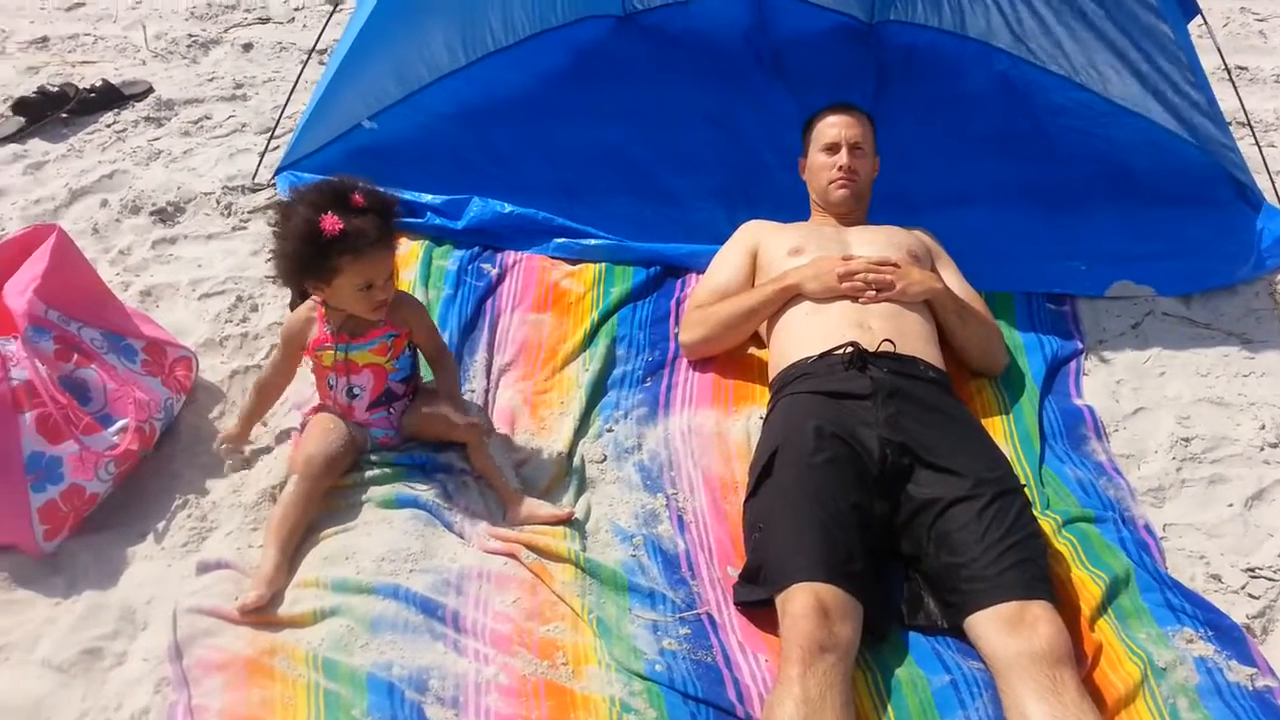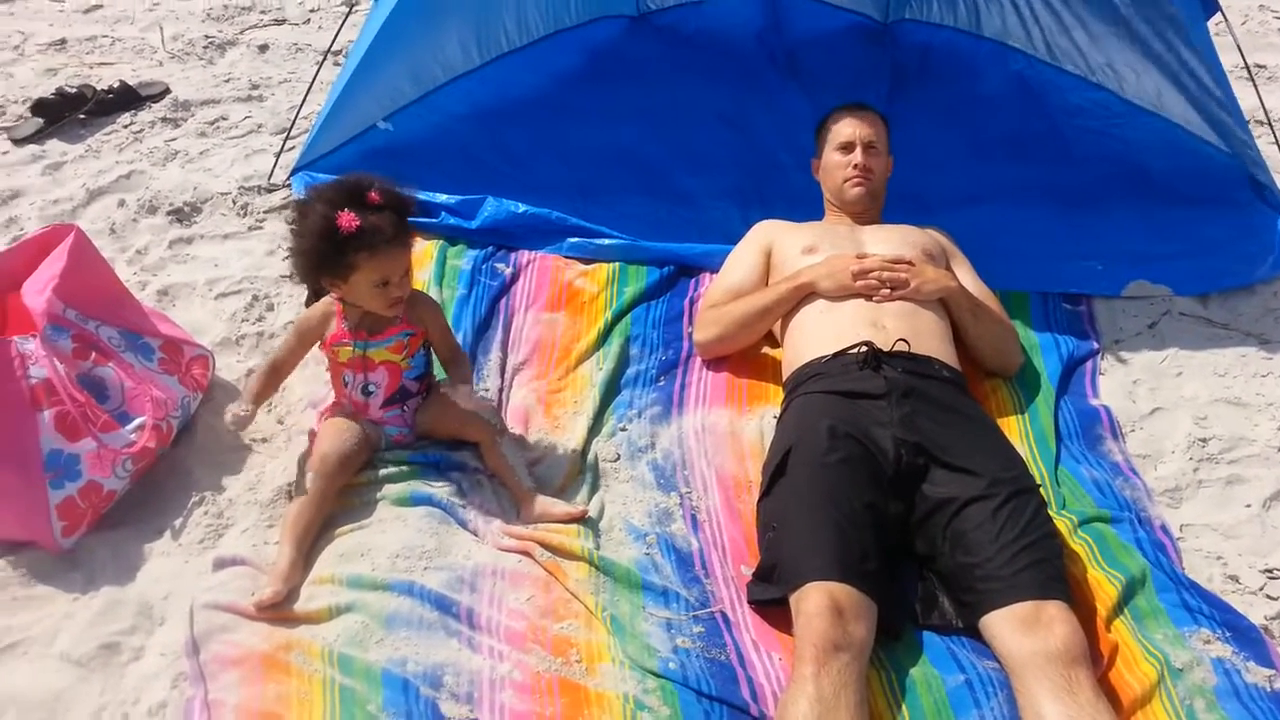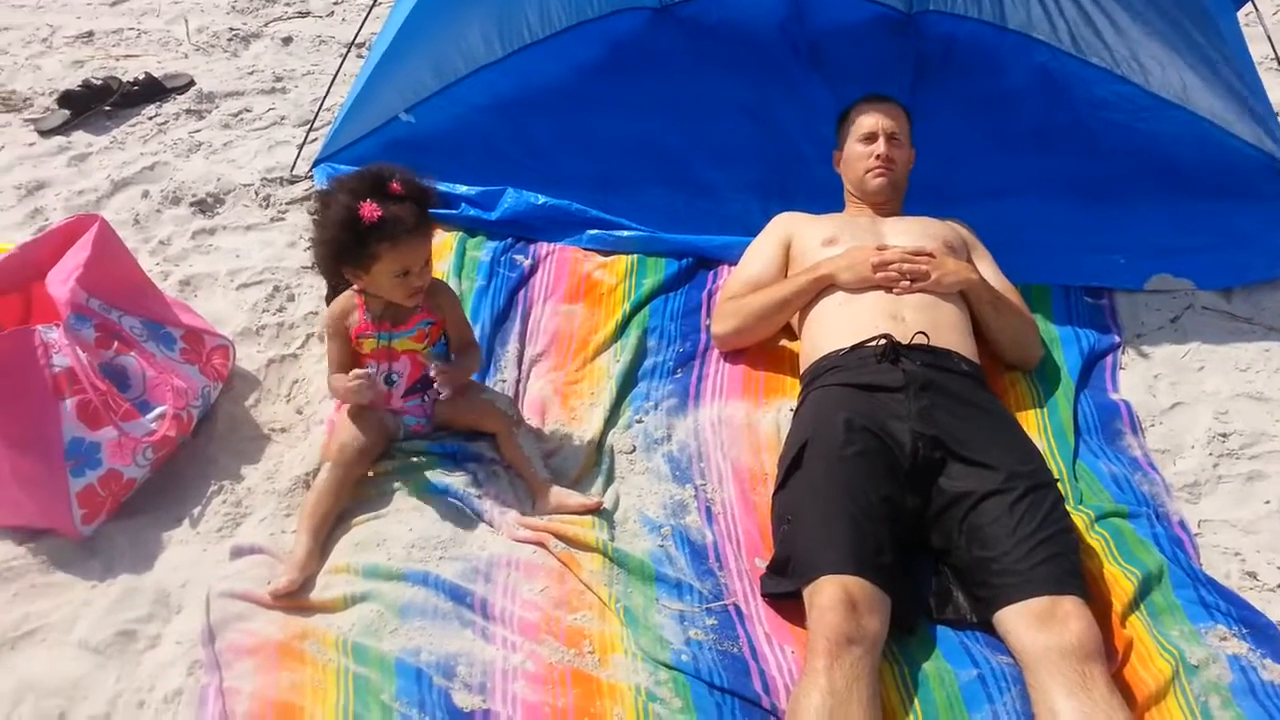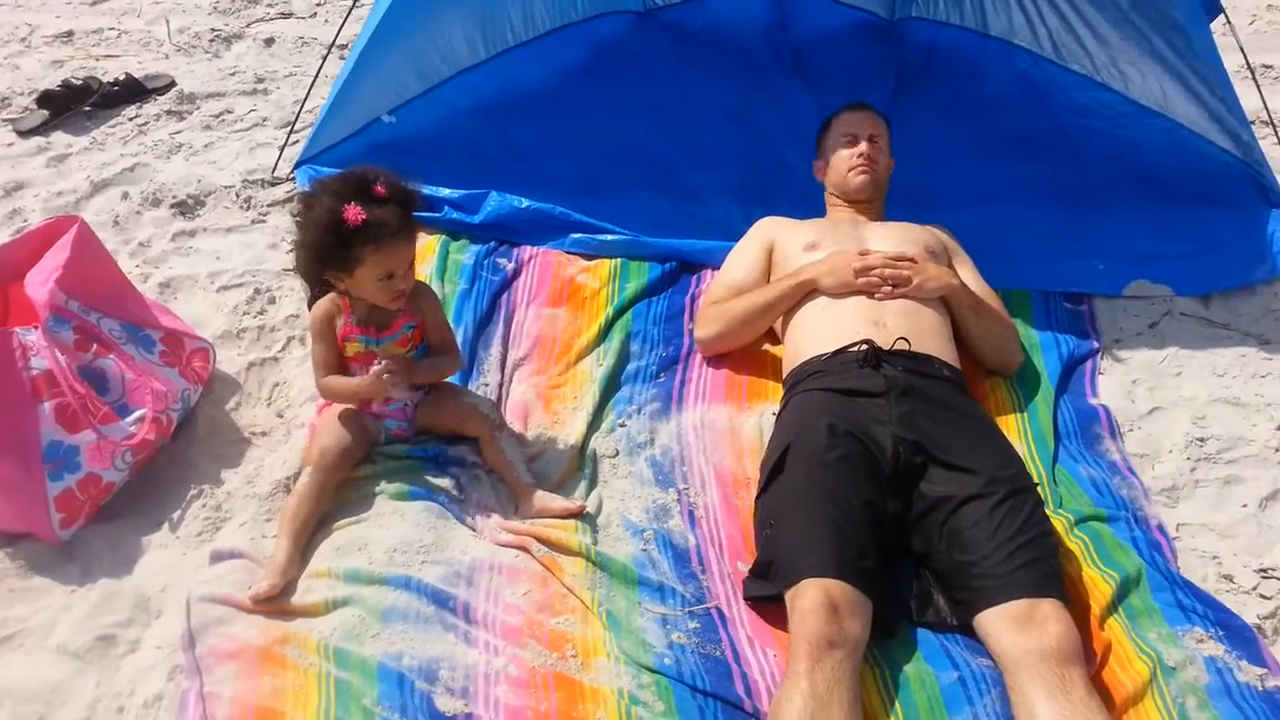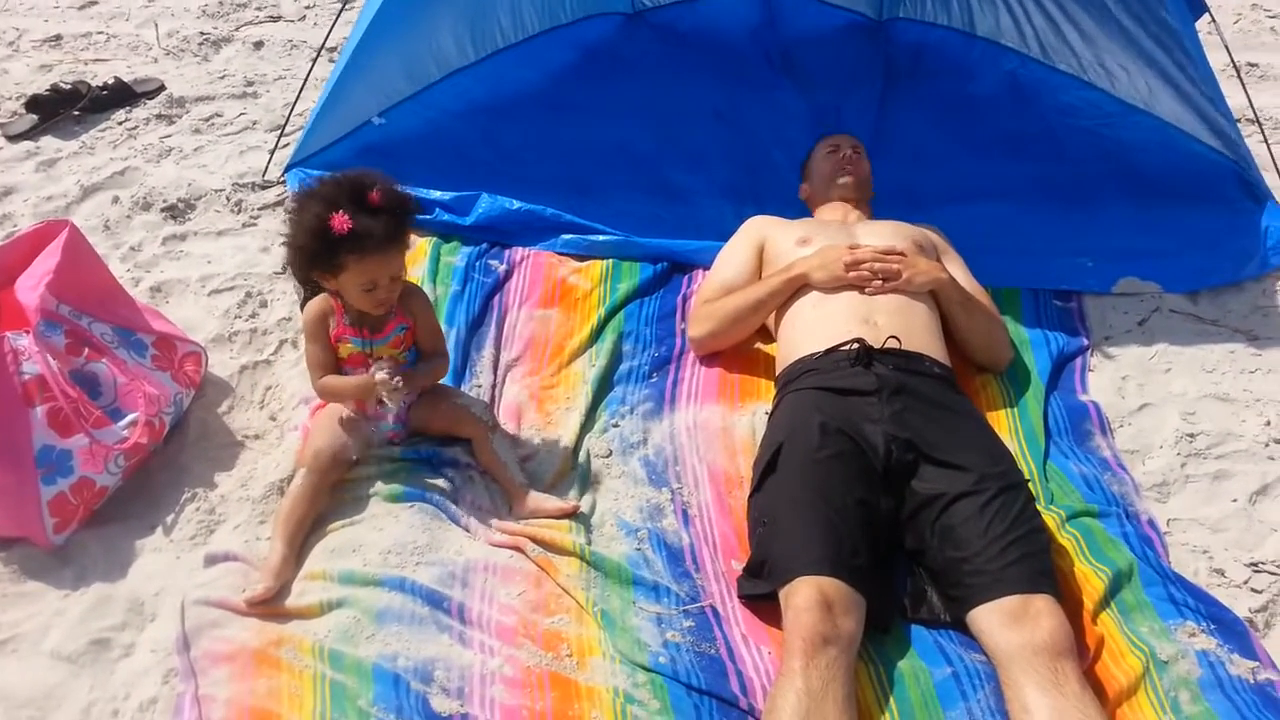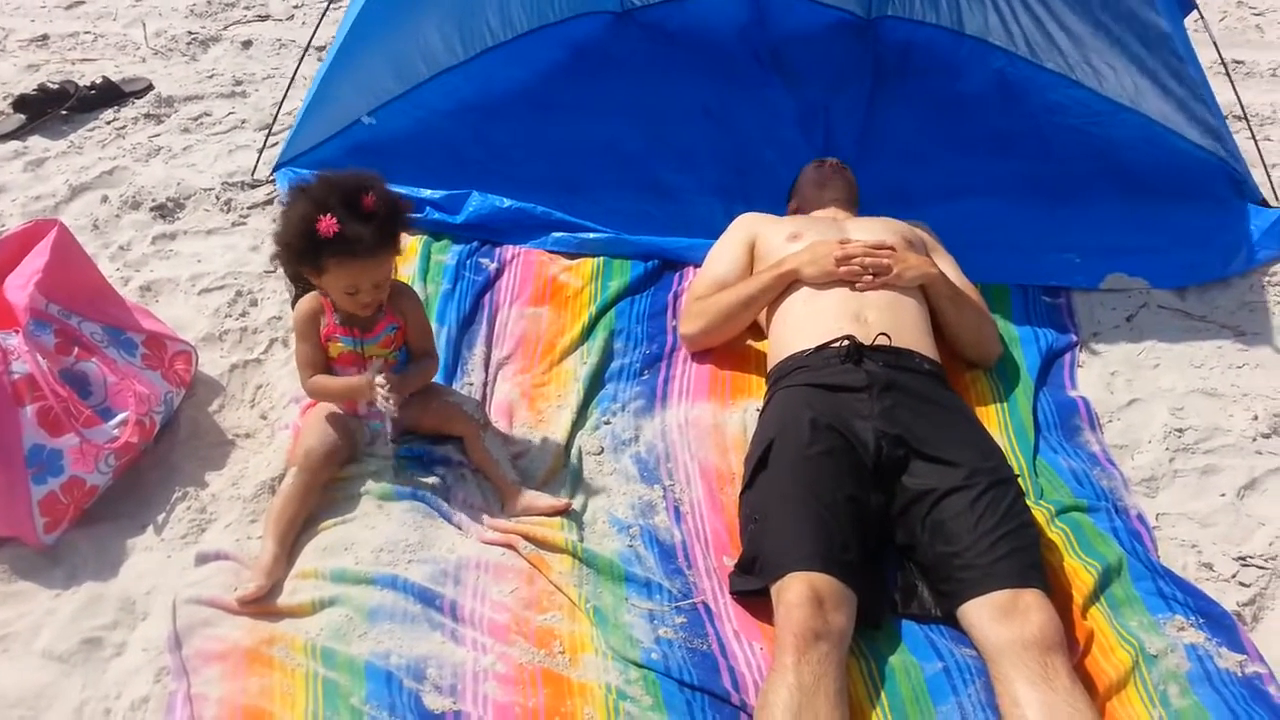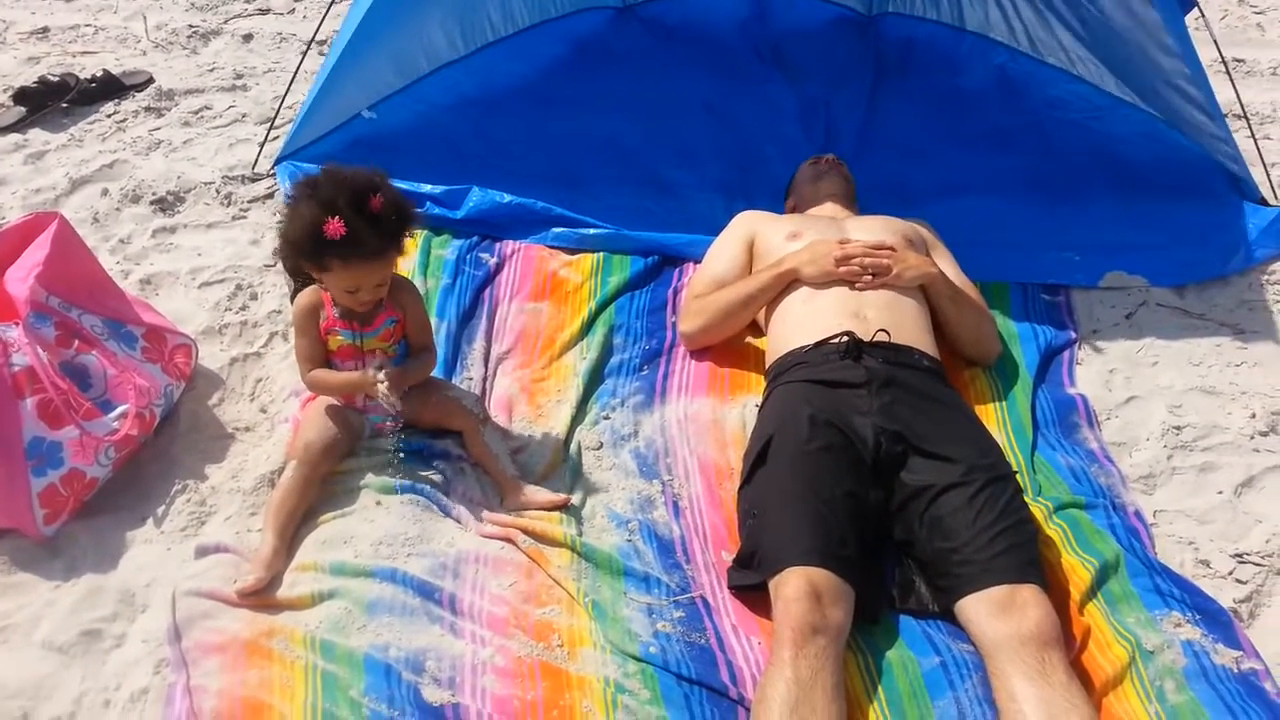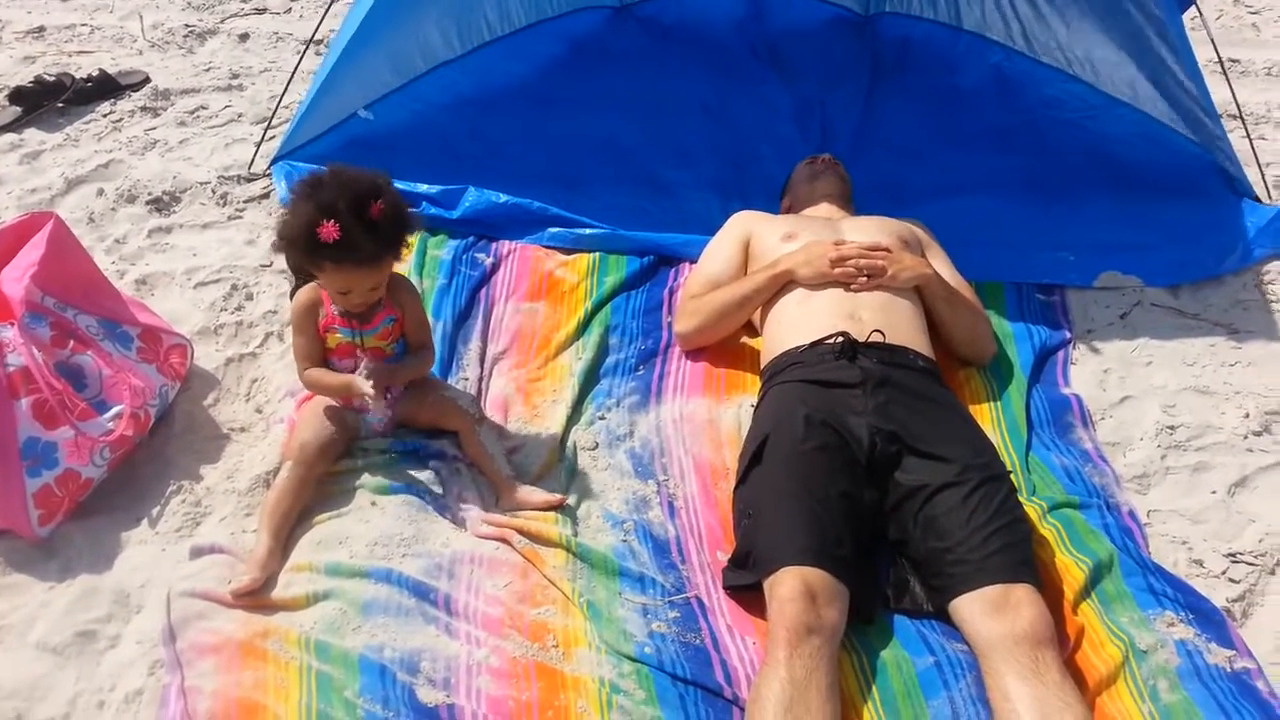
dt=0.2s
person 1, frame 1
left shoulder: (917, 241)
right shoulder: (761, 235)
left elbow: (992, 357)
right elbow: (693, 334)
left wrist: (932, 290)
right wrist: (796, 283)
left hip: (931, 409)
right hip: (816, 406)
left knee: (1038, 642)
right knee: (815, 633)
person 1, frame 2
left shoulder: (932, 241)
right shoulder: (775, 234)
left elbow: (1007, 356)
right elbow: (707, 333)
left wrist: (947, 289)
right wrist: (810, 281)
left hip: (945, 408)
right hip: (830, 405)
left knee: (1053, 641)
right knee: (828, 632)
person 1, frame 3
left shoulder: (953, 232)
right shoulder: (795, 226)
left elbow: (1028, 349)
right elbow: (725, 324)
left wrist: (968, 281)
right wrist: (830, 273)
left hip: (965, 403)
right hip: (847, 398)
left knee: (1068, 637)
right knee: (841, 626)
person 1, frame 4
left shoulder: (934, 238)
right shoulder: (777, 230)
left elbow: (1008, 354)
right elbow: (708, 330)
left wrist: (949, 285)
right wrist: (812, 277)
left hip: (945, 406)
right hip: (829, 401)
left knee: (1048, 640)
right knee: (822, 628)
person 1, frame 5
left shoulder: (923, 235)
right shoulder: (767, 229)
left elbow: (998, 352)
right elbow: (701, 329)
left wrist: (938, 280)
right wrist: (803, 272)
left hip: (936, 402)
right hip: (822, 400)
left knee: (1040, 635)
right knee: (816, 625)
person 1, frame 6
left shoulder: (912, 234)
right shoulder: (759, 226)
left elbow: (987, 347)
right elbow: (693, 326)
left wrist: (929, 277)
right wrist: (793, 269)
left hip: (926, 399)
right hip: (812, 395)
left knee: (1030, 628)
right knee: (808, 620)
person 1, frame 7
left shoulder: (912, 230)
right shoulder: (758, 223)
left elbow: (986, 344)
right elbow: (693, 324)
left wrist: (928, 274)
right wrist: (793, 268)
left hip: (924, 395)
right hip: (811, 392)
left knee: (1028, 627)
right knee: (806, 615)
person 1, frame 8
left shoulder: (907, 231)
right shoulder: (753, 224)
left elbow: (981, 345)
right elbow: (688, 324)
left wrist: (924, 276)
right wrist: (788, 269)
left hip: (921, 399)
right hip: (807, 393)
left knee: (1021, 626)
right knee: (800, 615)
person 2, frame 1
left shoulder: (406, 310)
right shoulder: (304, 323)
left elbow: (440, 356)
right elbow: (274, 378)
left wrist: (450, 398)
right wrist: (242, 428)
left hip: (408, 407)
right hip: (343, 419)
left knee: (474, 426)
right knee: (307, 468)
left ankle: (515, 501)
right ankle: (272, 565)
person 2, frame 2
left shoulder: (420, 309)
right shoulder: (322, 318)
left elbow: (453, 354)
right elbow: (278, 364)
left wrist: (461, 386)
right wrist: (248, 403)
left hip: (421, 405)
right hip: (356, 417)
left knee: (486, 423)
right knee: (321, 468)
left ankle: (527, 500)
right ankle: (287, 562)
person 2, frame 3
left shoulder: (439, 297)
right shoulder: (345, 312)
left elbow: (469, 349)
right elbow: (335, 377)
left wrist: (456, 372)
right wrist: (353, 387)
left hip: (439, 397)
right hip: (375, 408)
left knee: (503, 415)
right knee: (340, 458)
left ankle: (544, 490)
right ankle: (305, 551)
person 2, frame 4
left shoulder: (421, 299)
right shoulder: (327, 314)
left elbow: (451, 358)
right elbow: (326, 383)
left wrist: (409, 371)
right wrist: (371, 384)
left hip: (420, 399)
right hip: (357, 408)
left knee: (487, 418)
right knee: (321, 462)
left ankle: (527, 494)
right ankle: (286, 554)
person 2, frame 5
left shoulder: (413, 300)
right shoulder: (320, 314)
left elbow: (439, 360)
right elbow: (323, 384)
left wrist: (406, 377)
right wrist: (370, 384)
left hip: (413, 400)
right hip: (350, 407)
left knee: (480, 418)
right knee: (314, 464)
left ankle: (521, 495)
right ankle: (280, 557)
person 2, frame 6
left shoulder: (403, 300)
right shoulder: (310, 312)
left elbow: (428, 360)
right elbow: (313, 382)
left wrist: (400, 383)
right wrist: (363, 384)
left hip: (404, 398)
right hip: (341, 407)
left knee: (472, 416)
right knee: (305, 462)
left ankle: (513, 493)
right ankle: (271, 556)
person 2, frame 7
left shoulder: (403, 294)
right shoulder: (310, 306)
left elbow: (426, 354)
right elbow: (312, 376)
left wrist: (399, 378)
right wrist: (365, 380)
left hip: (403, 392)
right hip: (340, 401)
left knee: (471, 411)
right knee: (305, 457)
left ankle: (512, 487)
right ankle: (271, 548)
person 2, frame 8
left shoulder: (402, 292)
right shoulder: (308, 303)
left elbow: (424, 353)
right elbow: (309, 373)
left wrist: (389, 374)
right wrist: (354, 384)
left hip: (399, 391)
right hip: (337, 400)
left knee: (467, 411)
right knee: (301, 456)
left ankle: (507, 487)
right ankle: (266, 549)
